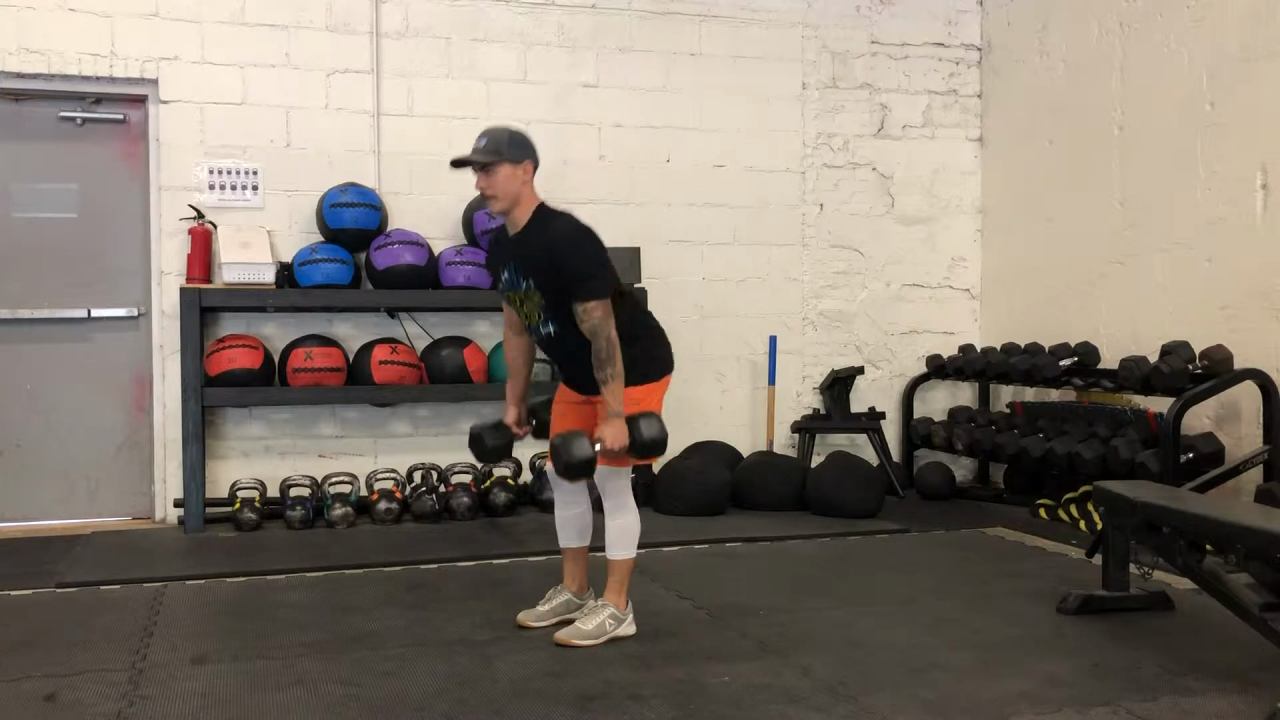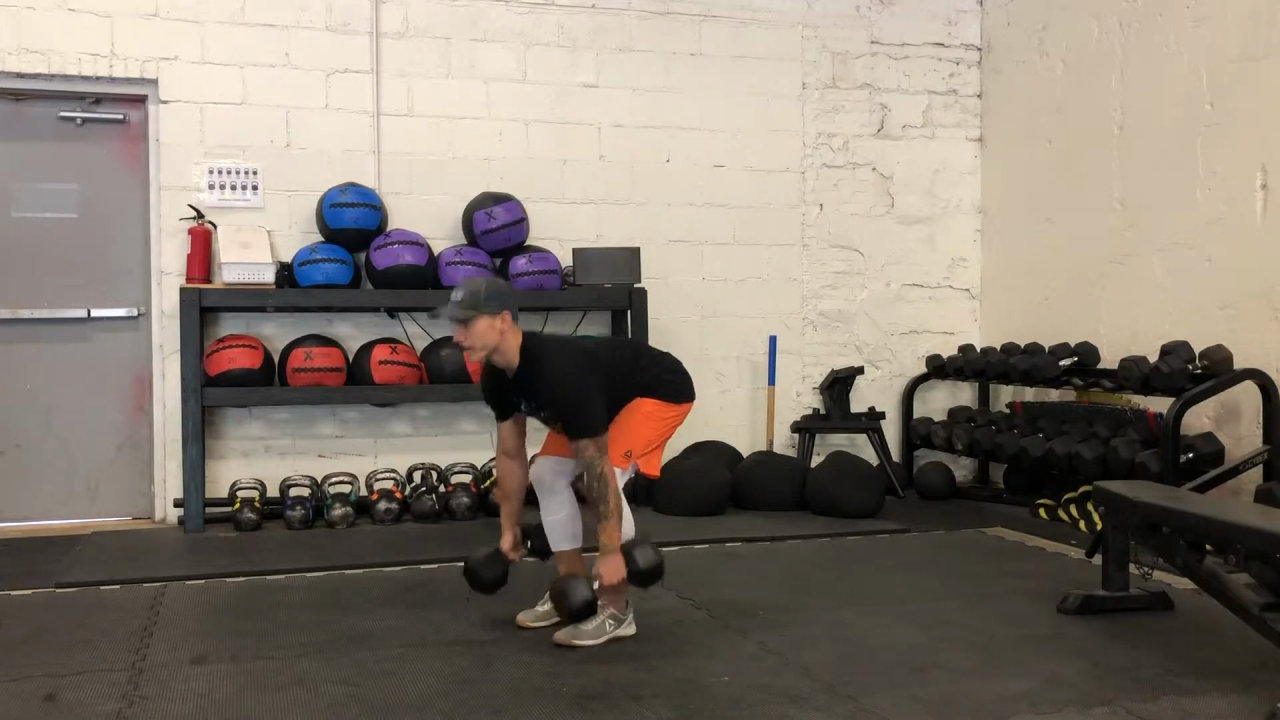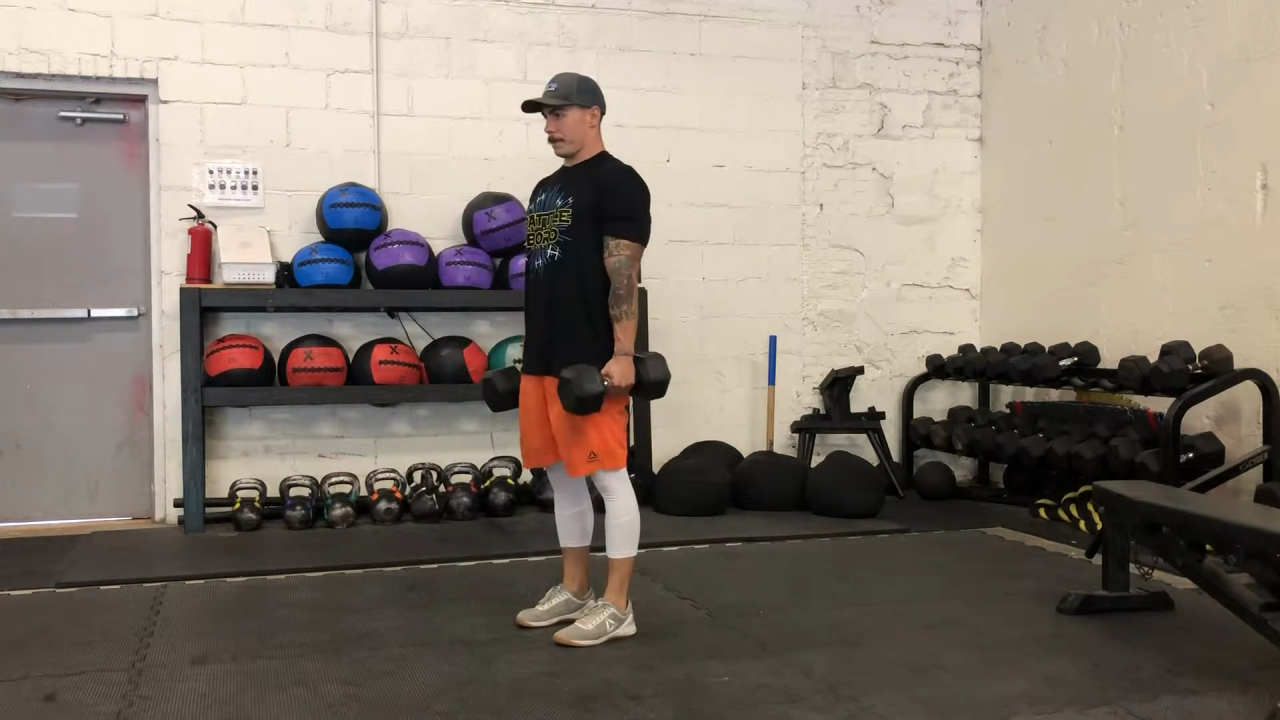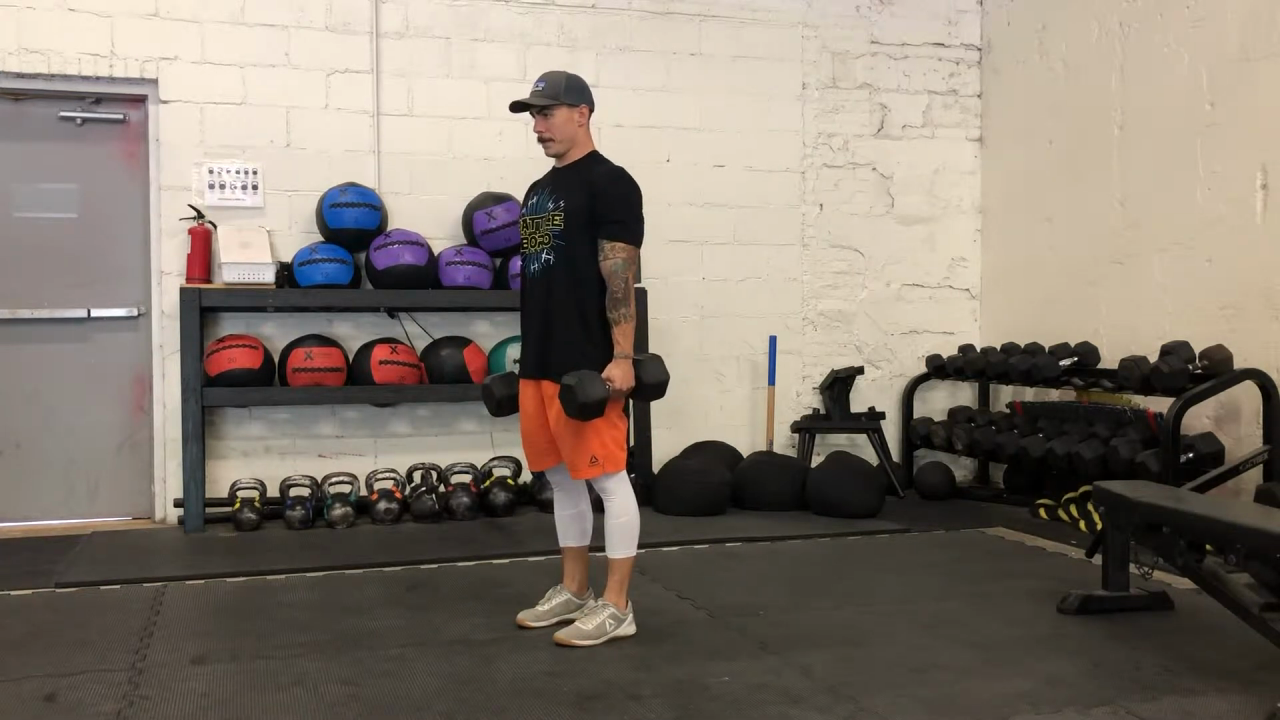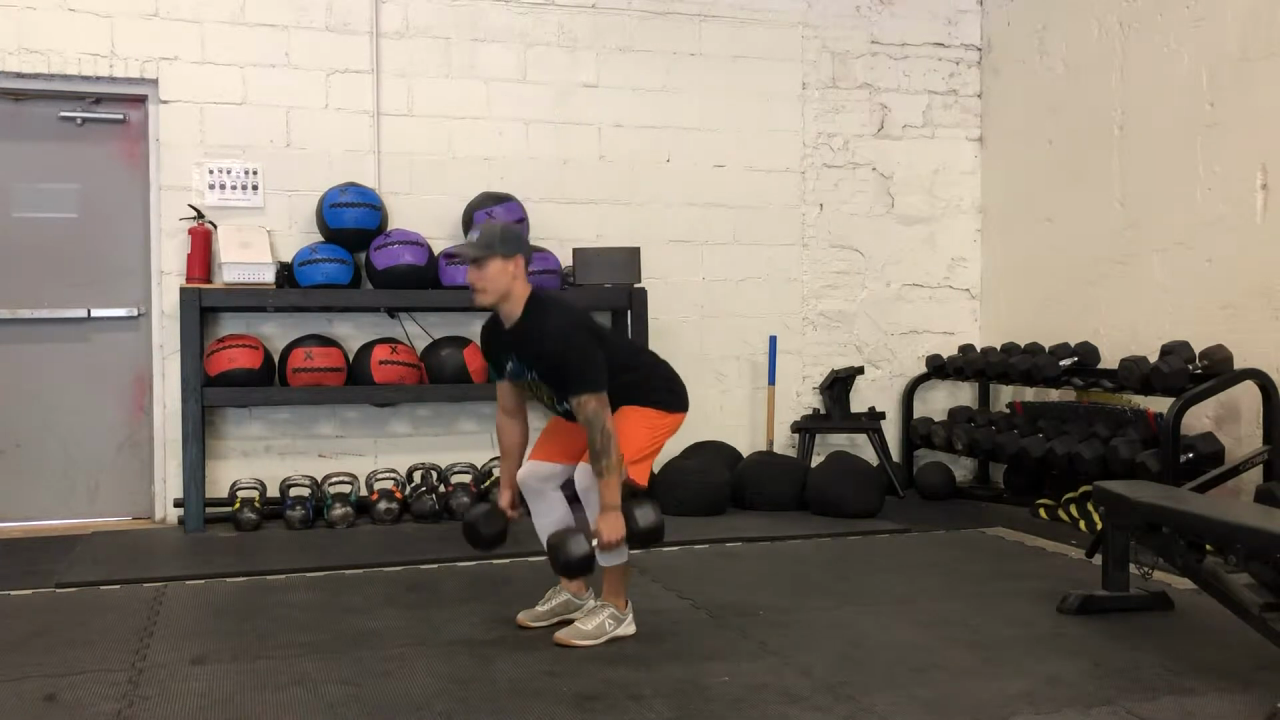
dt=1s
person 1, frame 1
left shoulder: (566, 239)
right shoulder: (500, 248)
left elbow: (603, 332)
right elbow: (516, 331)
left wrist: (615, 417)
right wrist: (514, 403)
left hip: (636, 364)
right hip: (578, 372)
left knee: (610, 473)
right knee: (562, 471)
left ankle: (616, 608)
right ankle: (573, 592)
person 1, frame 2
left shoulder: (560, 372)
right shoulder: (496, 376)
left elbow: (597, 471)
right elbow: (510, 455)
left wrist: (611, 557)
right wrist: (510, 527)
left hip: (659, 391)
left knee: (605, 484)
right knee: (547, 473)
left ankle: (615, 610)
person 1, frame 3
left shoulder: (617, 182)
right shoulder: (546, 188)
left elbow: (623, 273)
left wrist: (623, 354)
right wrist: (528, 356)
left hip: (590, 362)
right hip: (543, 360)
left knee: (607, 477)
right knee: (562, 477)
left ankle: (616, 607)
right ankle: (573, 591)
person 1, frame 4
left shoulder: (608, 183)
right shoulder: (539, 191)
left elbow: (620, 277)
left wrist: (622, 358)
right wrist: (529, 359)
left hip: (589, 365)
right hip: (541, 364)
left knee: (607, 478)
right knee: (561, 477)
left ankle: (616, 607)
right ankle: (573, 592)
person 1, frame 5
left shoulder: (560, 328)
right shoulder: (496, 334)
left elbow: (599, 424)
right elbow: (511, 414)
left wrist: (610, 511)
right wrist: (507, 486)
left hip: (652, 400)
left knee: (592, 480)
right knee: (534, 477)
left ankle: (615, 608)
right ankle: (573, 591)
